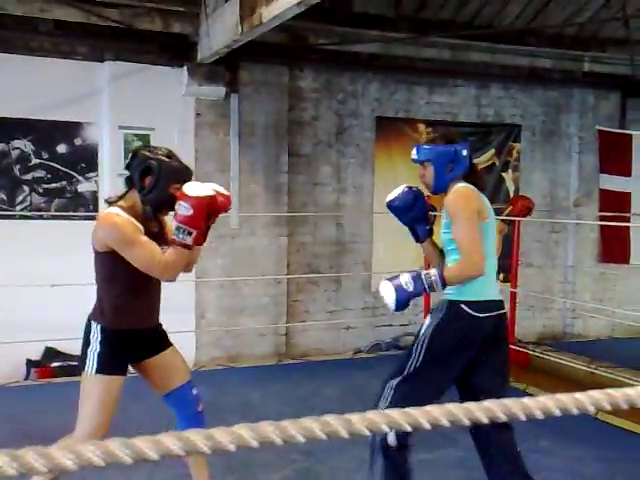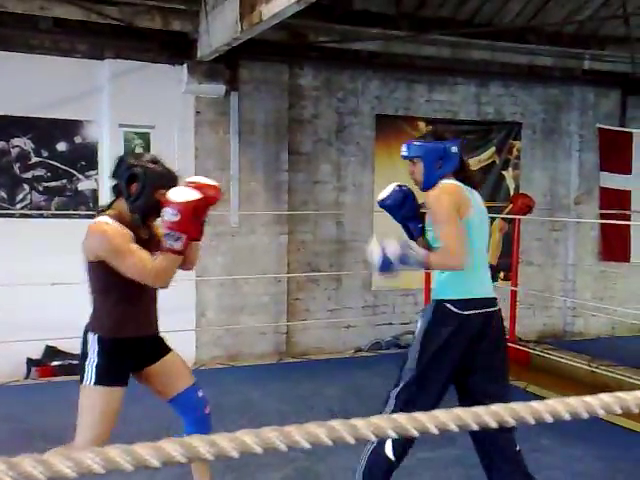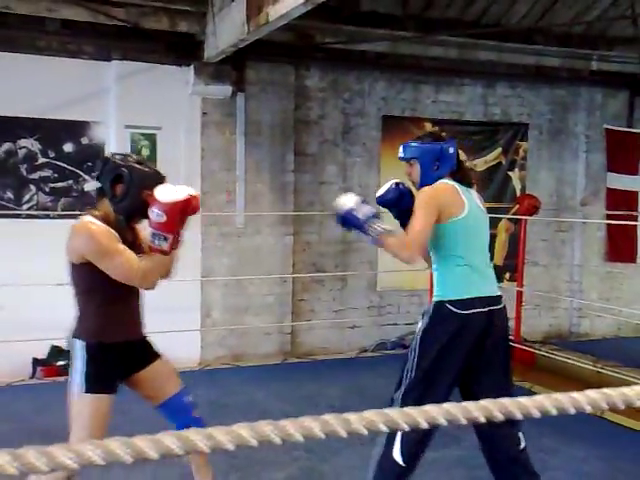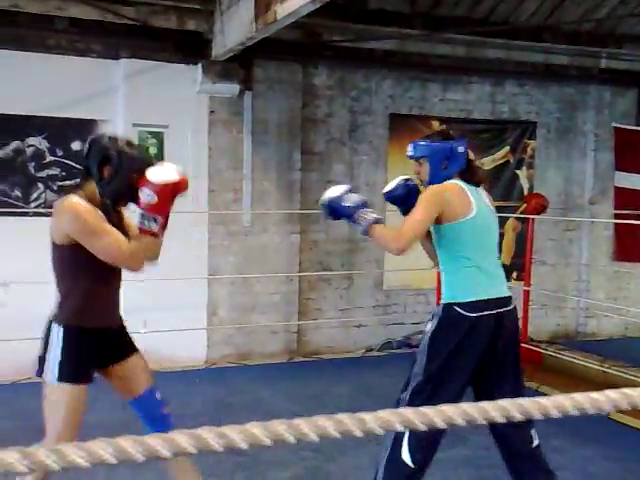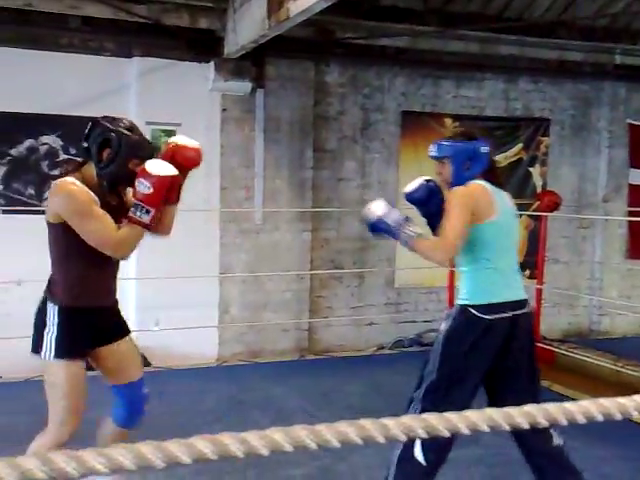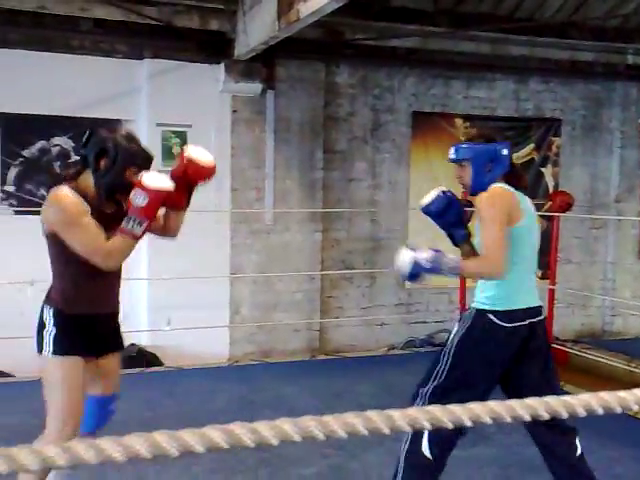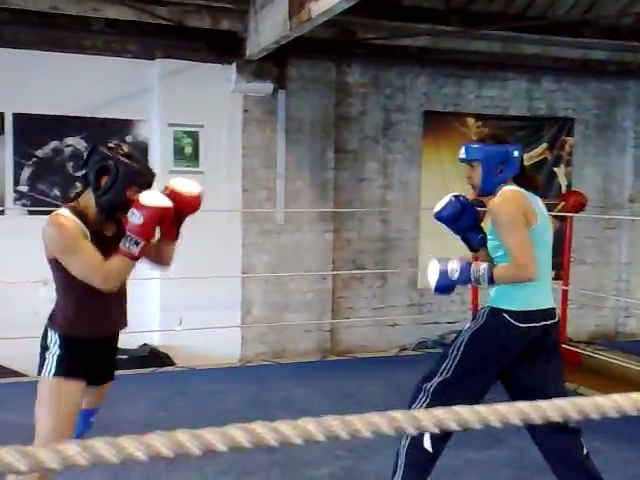
dt=0.1s
person 1, frame 1
left shoulder: (459, 196)
right shoulder: (473, 197)
left elbow: (473, 266)
left wrist: (418, 282)
right wrist: (420, 228)
left hip: (463, 313)
right hip: (491, 313)
left knee: (401, 396)
person 1, frame 2
left shoulder: (443, 194)
right shoulder: (470, 195)
left elbow: (454, 259)
left wrist: (404, 253)
right wrist: (411, 222)
left hip: (454, 312)
right hip: (487, 310)
left knee: (408, 404)
right knee: (488, 408)
person 1, frame 3
left shoulder: (433, 194)
right shoulder: (470, 195)
left elbow: (410, 253)
left wrist: (368, 222)
right wrist: (406, 217)
left hip: (456, 313)
right hip: (491, 310)
left knee: (413, 407)
person 1, frame 4
left shoulder: (440, 193)
right shoulder: (480, 195)
left elbow: (396, 243)
left wrist: (358, 211)
right wrist: (415, 217)
left hip: (462, 315)
right hip: (500, 311)
left knee: (419, 408)
person 1, frame 5
left shoulder: (467, 194)
right shoulder: (502, 196)
left elbow: (444, 254)
left wrist: (397, 225)
right wrist: (436, 217)
left hip: (479, 317)
right hip: (516, 314)
left knee: (433, 408)
right knee: (524, 410)
person 1, frame 6
left shoulder: (493, 198)
right shoulder: (519, 199)
left elbow: (493, 269)
left wrist: (435, 262)
right wrist: (457, 230)
left hip: (494, 322)
right hip: (530, 319)
left knee: (433, 404)
right knee: (546, 418)
person 1, frame 7
left shoulder: (506, 200)
right shoulder: (532, 201)
left elbow: (523, 270)
left wrist: (466, 272)
right wrist: (471, 235)
left hip: (507, 321)
right hip: (541, 322)
left knee: (435, 401)
right knee: (551, 419)
person 2, frame 1
left shoulder: (153, 218)
right shoulder: (114, 222)
left elbow: (186, 265)
right elbow: (166, 270)
left wrist: (203, 219)
right wrist: (188, 222)
left hip: (148, 332)
right hip: (110, 336)
left knee: (192, 407)
right knee: (87, 437)
person 2, frame 2
left shoulder: (143, 226)
right shoulder: (104, 232)
left elbow: (188, 262)
right elbow: (158, 278)
left wrist: (195, 220)
right wrist: (178, 228)
left hip: (145, 339)
right hip: (107, 345)
left knee: (198, 410)
right knee: (86, 448)
person 2, frame 3
left shoulder: (127, 227)
right shoulder: (89, 231)
left elbow: (163, 271)
right elbow: (145, 278)
left wrist: (175, 222)
right wrist: (164, 227)
left hip: (132, 344)
right hip: (94, 350)
left knee: (188, 415)
person 2, frame 4
left shoulder: (110, 211)
right shoulder: (73, 211)
left elbow: (150, 253)
right elbow: (131, 259)
left wrist: (163, 201)
right wrist: (153, 207)
left hip: (109, 331)
right hip: (71, 336)
left knee: (155, 411)
right knee: (58, 445)
person 2, frame 5
left shoulder: (115, 191)
right shoulder: (68, 192)
left elbow: (161, 228)
right elbow: (118, 247)
left wrist: (175, 179)
right wrist: (148, 197)
left hip: (104, 312)
right hip: (65, 315)
left knee: (133, 400)
right knee: (64, 426)
person 2, frame 6
left shoulder: (118, 198)
right shoulder: (62, 201)
left elbow: (169, 230)
right elbow: (108, 258)
left wrist: (182, 186)
right wrist: (142, 211)
left hip: (104, 319)
right hip: (65, 322)
left knee: (102, 407)
right knee: (61, 430)
person 2, frame 7
left shoulder: (118, 217)
right shoulder: (62, 226)
left elbow: (162, 258)
right elbow: (107, 280)
left wrist: (173, 220)
right wrist: (137, 235)
left hip: (105, 339)
right hip: (68, 343)
left knee: (83, 420)
right knee: (49, 450)
